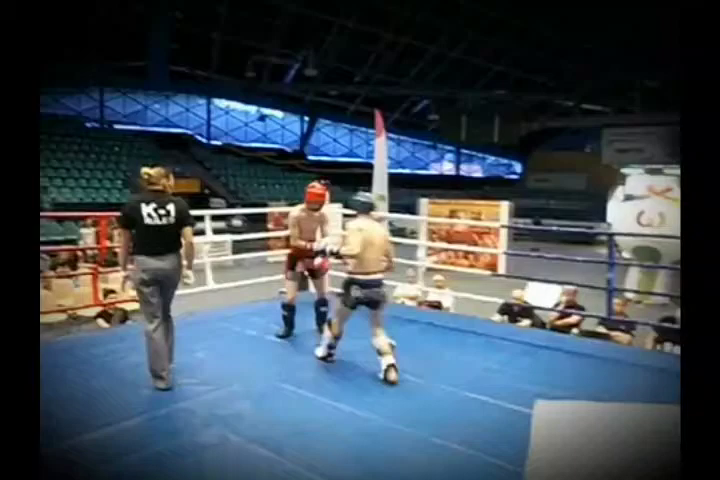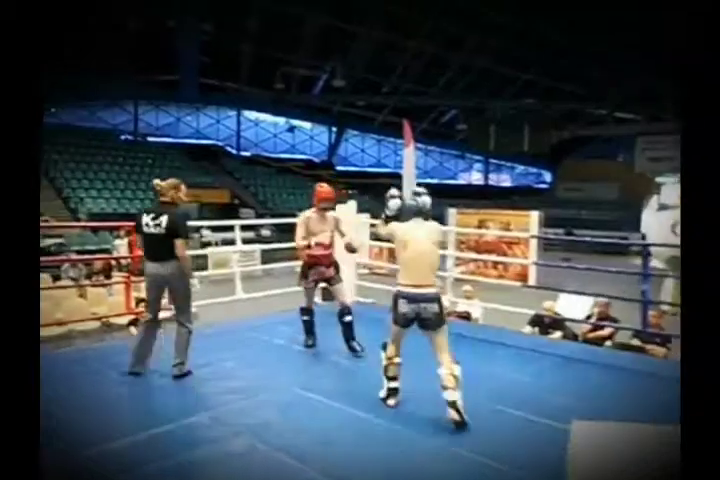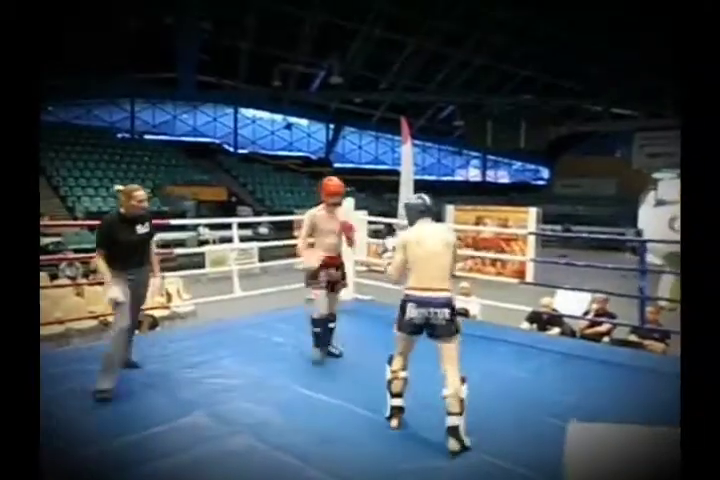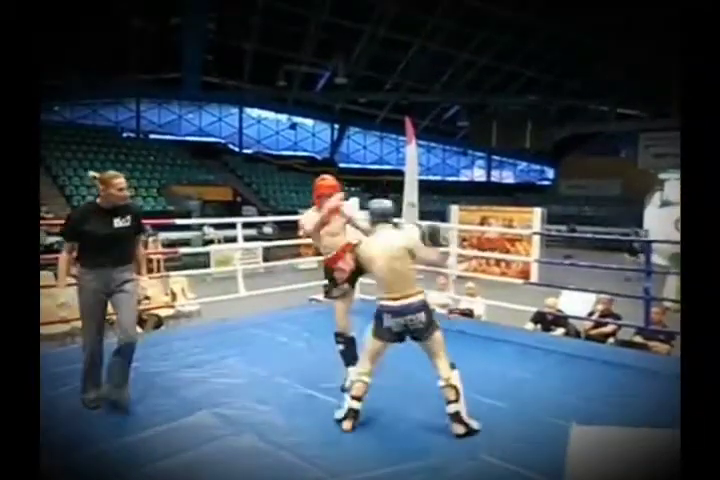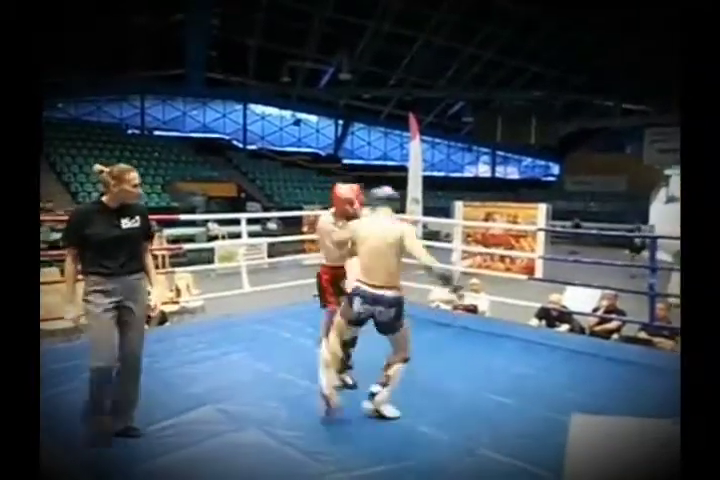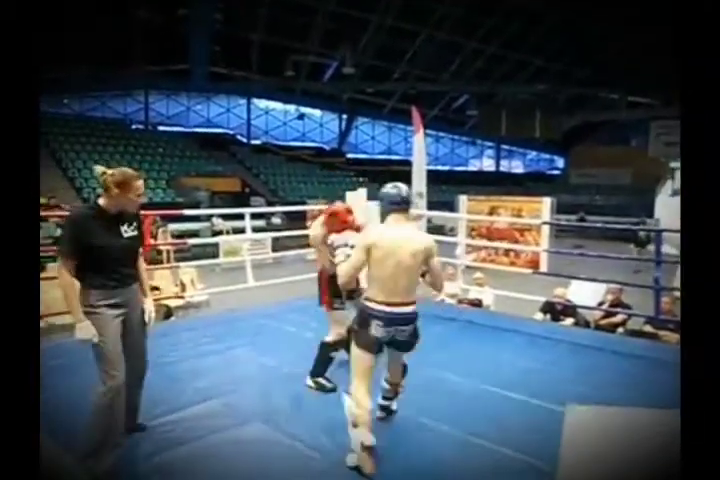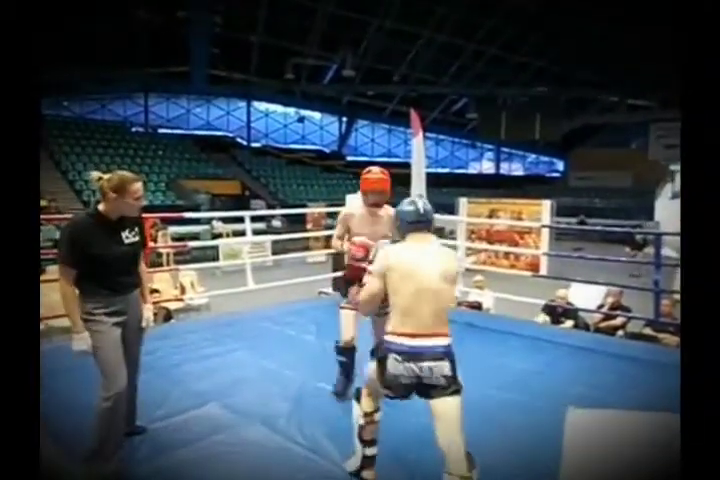
dt=0.5s
person 1, frame 1
left shoulder: (133, 205)
right shoulder: (178, 205)
left elbow: (125, 242)
right elbow: (189, 240)
left wrist: (124, 268)
right wrist: (189, 267)
left hip: (144, 266)
right hip: (171, 264)
left knee: (153, 321)
right knee: (165, 314)
left ankle: (162, 377)
right ankle: (166, 361)
person 1, frame 2
left shoulder: (144, 215)
right shoulder: (176, 217)
left elbow: (142, 244)
right elbow: (181, 252)
right wrist: (190, 275)
left hip: (152, 269)
right hip: (174, 270)
left knee: (151, 318)
right knee: (183, 319)
left ankle: (137, 365)
right ankle: (179, 366)
person 1, frame 3
left shoulder: (145, 219)
right shoulder: (110, 223)
right elbow: (100, 257)
left wrist: (156, 273)
right wrist: (110, 285)
left hip: (141, 275)
right hip: (120, 277)
left knee: (132, 320)
right knee: (122, 325)
left ankle: (123, 357)
right ankle: (106, 384)
person 1, frame 4
left shoulder: (131, 211)
right shoulder: (82, 214)
left elbow: (137, 246)
right elbow: (67, 252)
left wrist: (143, 276)
right wrist: (61, 287)
left hip: (124, 277)
right hip: (91, 279)
left knee: (128, 336)
right knee: (92, 339)
left ankle: (115, 391)
right ankle: (91, 391)
person 1, frame 5
left shoulder: (139, 213)
right shoulder: (85, 214)
right elbow: (72, 259)
left wrist: (153, 286)
right wrist: (71, 301)
left hip: (134, 288)
right hip: (101, 291)
left knee: (132, 358)
right knee: (104, 361)
left ankle: (119, 420)
right ankle: (97, 420)
person 1, frame 6
left shoulder: (131, 216)
right shoulder: (81, 220)
right elbow: (66, 271)
left wrist: (147, 297)
right wrist: (79, 319)
left hip: (131, 297)
right hip: (100, 302)
left knee: (137, 366)
right knee: (114, 378)
left ankle: (127, 421)
person 1, frame 7
left shoulder: (134, 220)
right shoulder: (80, 227)
right elbow: (66, 281)
left wrist: (146, 301)
right wrist: (78, 329)
left hip: (131, 305)
right hip: (99, 311)
left knee: (129, 375)
right knee: (116, 385)
left ankle: (124, 423)
right ankle: (102, 461)
person 2, frame 1
left shoulder: (354, 225)
right shoulder: (383, 230)
left elbow: (354, 250)
right elbow: (390, 264)
left wrist: (332, 251)
left hip: (357, 283)
right hip: (377, 284)
left knee: (338, 320)
right knee: (378, 328)
left ankle: (326, 351)
right ankle: (390, 368)
person 2, frame 2
left shoulder: (397, 229)
right shoulder: (436, 229)
left elbow: (380, 230)
left wrist: (390, 212)
right wrist: (426, 211)
left hip: (405, 297)
right hip: (430, 298)
left knee: (392, 345)
right knee: (444, 356)
left ankle: (391, 392)
right ankle: (454, 407)
person 2, frame 3
left shoulder: (406, 236)
right shoulder: (449, 234)
left elbow: (394, 276)
left wrist: (390, 258)
left hip: (414, 303)
right hip: (443, 304)
left knee: (399, 361)
right knee: (452, 372)
left ankle: (396, 413)
right ankle: (454, 433)
person 2, frame 4
left shoulder: (364, 248)
right shoulder: (405, 237)
right elbow: (437, 260)
left hip: (388, 312)
right hip: (417, 308)
left knee: (365, 362)
right knee: (442, 362)
left ankle: (349, 415)
right ankle: (459, 420)
person 2, frame 5
left shoulder: (358, 225)
right shoulder: (403, 228)
left elbow: (336, 239)
right elbow: (425, 261)
right wrist: (443, 274)
left hip: (362, 296)
right hip: (390, 301)
left knee: (336, 337)
right knee: (401, 353)
left ankle: (329, 393)
right ankle: (377, 403)
person 2, frame 6
left shoulder: (371, 234)
right shoulder: (425, 240)
left elbow: (344, 281)
right elbow: (438, 286)
left wrist: (345, 256)
left hip: (373, 315)
right hip: (406, 318)
left knee: (360, 383)
right knee: (396, 364)
left ankle: (364, 452)
right ankle: (386, 406)
person 2, frame 7
left shoulder: (388, 256)
right shoulder: (451, 259)
left elbow: (365, 307)
left wrist: (372, 273)
left hip: (397, 352)
right hip: (437, 355)
left knee: (366, 396)
right knee: (453, 445)
person 3, frame 1
left shoulder: (322, 216)
right shoulder: (295, 215)
left elbow: (325, 238)
right elbow: (294, 241)
left wrist: (323, 255)
right wrist: (314, 246)
left hip: (314, 256)
right hip: (297, 257)
left knee: (322, 294)
right knee: (290, 297)
left ankle: (322, 324)
right ankle: (288, 326)
person 3, frame 2
left shoulder: (333, 218)
right shoulder: (305, 218)
left elbow: (342, 235)
right elbow: (298, 243)
left wrist: (348, 242)
right wrist: (314, 241)
left hip: (330, 262)
right hip: (312, 263)
left knee: (343, 302)
right knee: (308, 302)
left ankle: (351, 340)
right ankle: (310, 335)
person 3, frame 3
left shoulder: (343, 215)
right shoulder: (313, 216)
left elbow: (351, 244)
right elbow: (301, 242)
left wrist: (349, 236)
right wrist: (308, 257)
left hip: (337, 264)
right hip: (320, 265)
left knee: (332, 309)
right knee: (320, 310)
left ankle: (327, 342)
right ankle: (318, 346)
person 3, frame 4
left shoulder: (343, 211)
right shoulder: (309, 216)
left elbow: (362, 228)
right elbow: (309, 231)
right wrist: (327, 213)
left hip: (352, 256)
right hip: (335, 267)
right knee: (342, 327)
right ankle: (352, 370)
person 3, frame 5
left shoulder: (343, 217)
right shoulder: (326, 222)
right elbow: (339, 253)
left hip: (340, 273)
right hip: (331, 275)
left knee: (334, 320)
right ankle: (341, 370)
person 3, frame 6
left shoulder: (340, 220)
right shoulder: (317, 234)
right elbow: (330, 266)
right hip: (332, 278)
right knee: (339, 330)
left ankle: (347, 346)
right ankle: (315, 376)
person 3, frame 7
left shoulder: (393, 216)
right shoulder: (349, 214)
right elbow: (336, 240)
right wrist: (346, 248)
right hip: (353, 279)
right knee: (347, 338)
right ankle: (345, 375)
